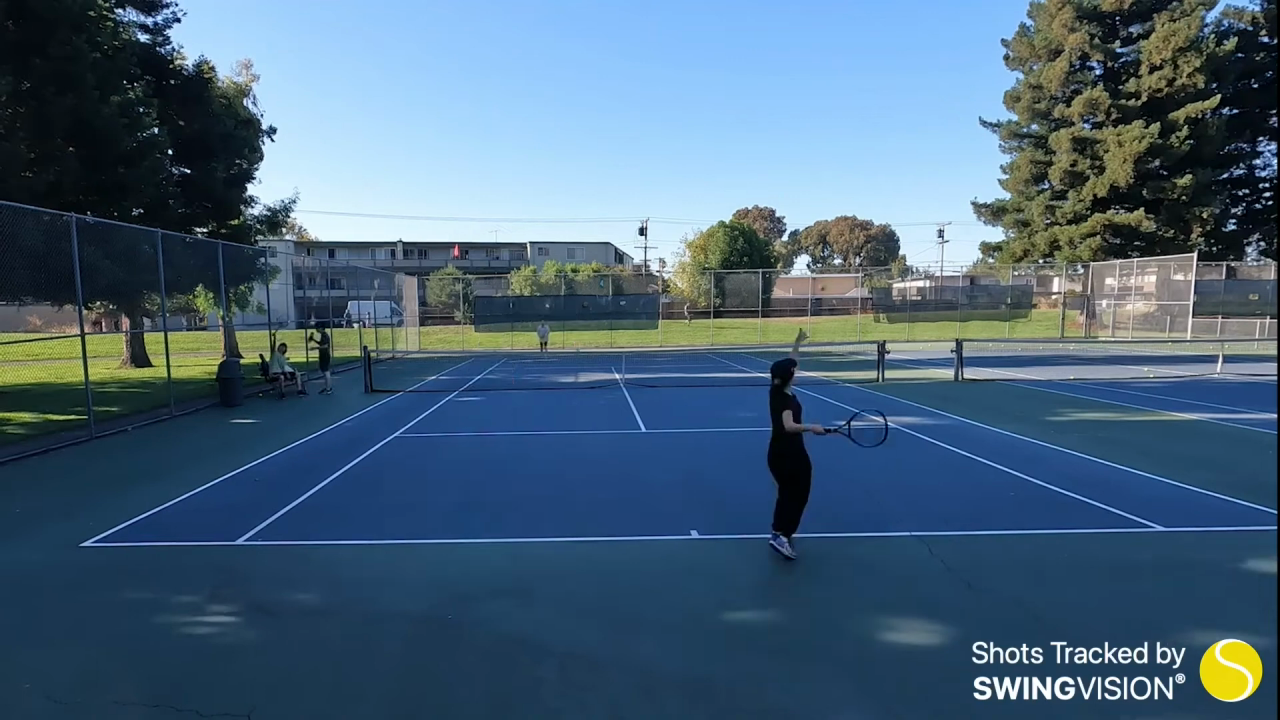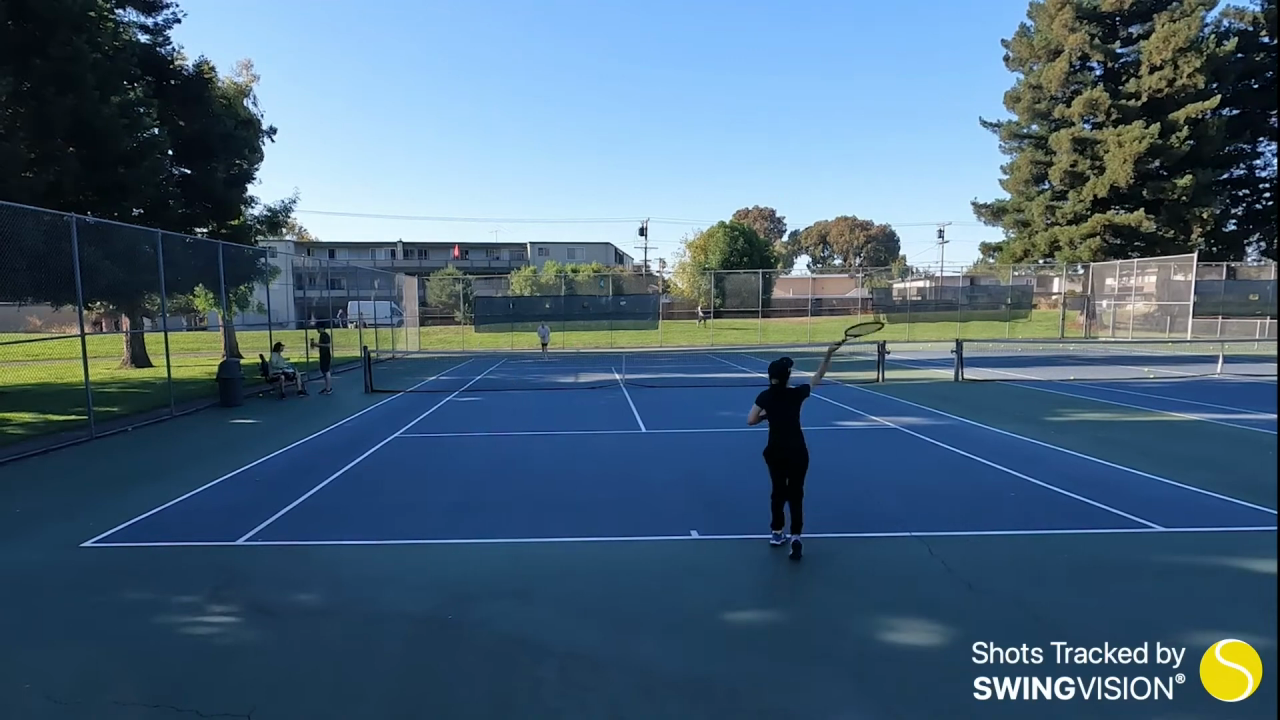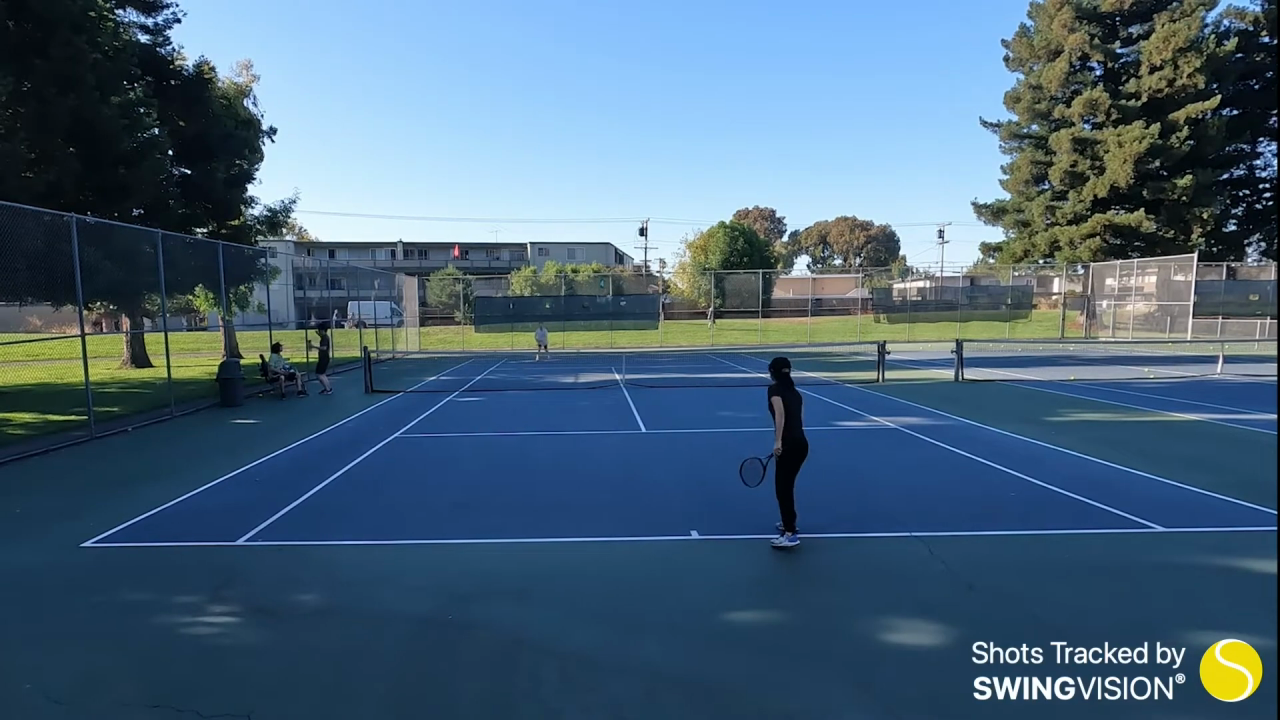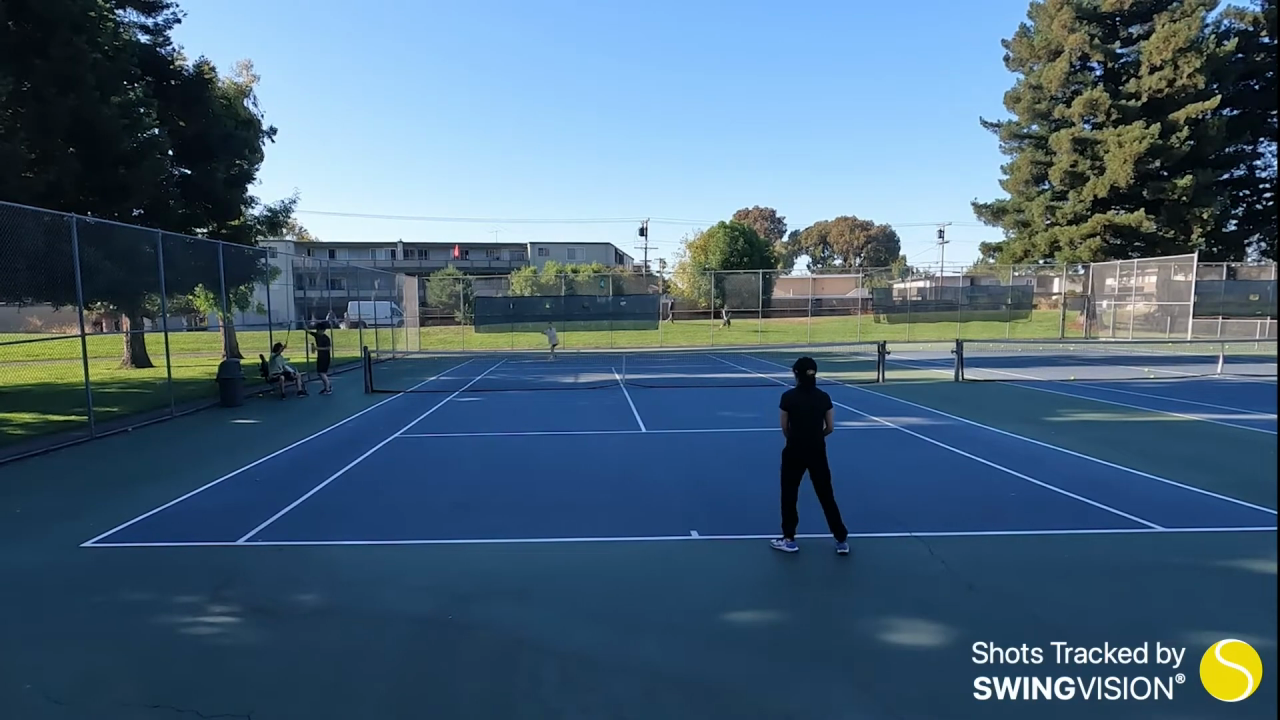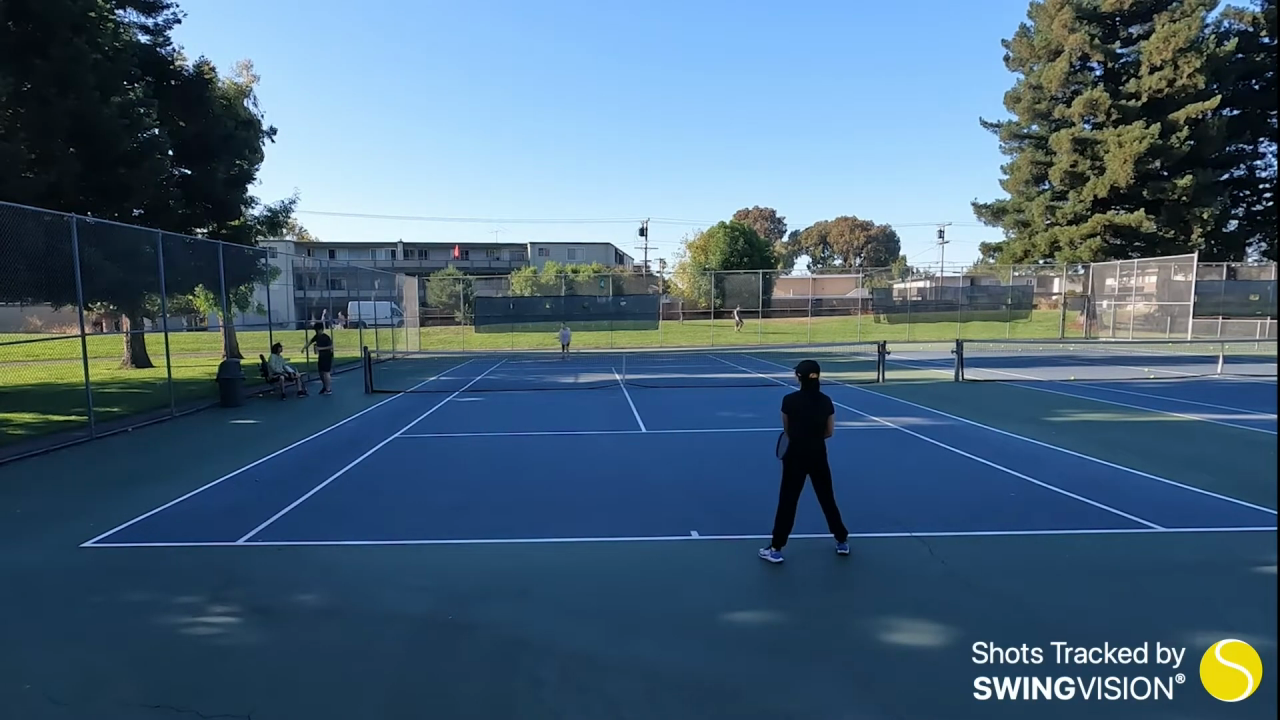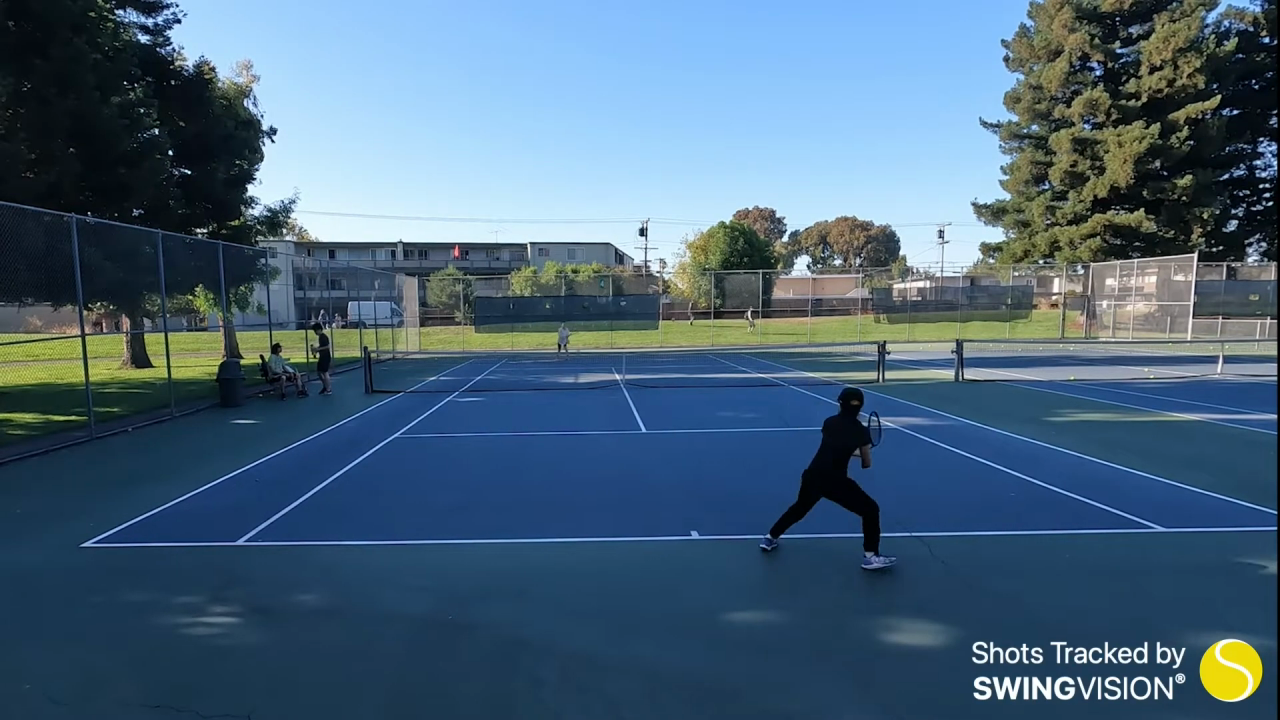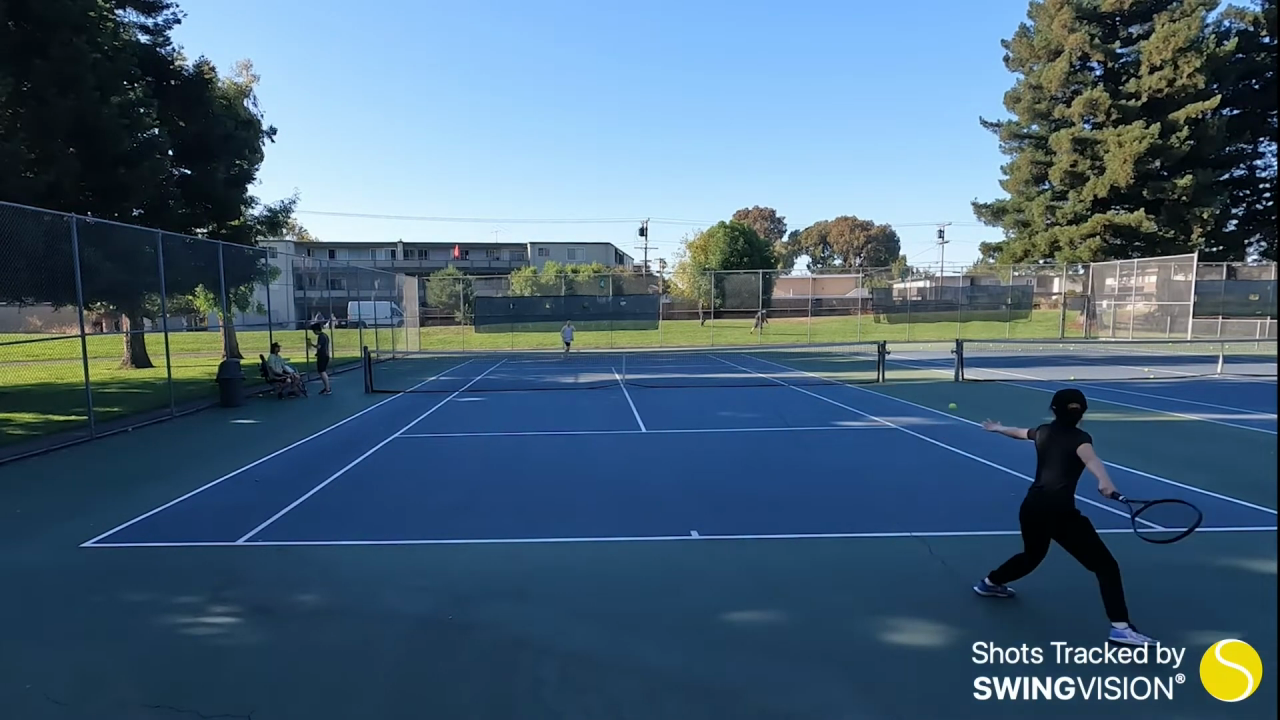
dt=0.7s
person 1, frame 1
left shoulder: (777, 392)
right shoulder: (786, 400)
left elbow: (789, 363)
right elbow: (789, 426)
left wrist: (797, 344)
right wrist: (810, 428)
left hip: (776, 455)
right hip: (792, 456)
left knee: (785, 495)
right knee: (797, 498)
left ankle: (777, 533)
right ankle: (783, 537)
person 1, frame 2
left shoulder: (765, 396)
right shoulder: (796, 393)
left elbow: (751, 420)
right elbow: (818, 376)
right wrist: (828, 356)
left hip: (774, 452)
right hip: (797, 452)
left knee: (778, 491)
right knee: (795, 495)
left ankle: (777, 533)
right ankle: (795, 536)
person 1, frame 3
left shoulder: (775, 389)
right shoulder: (795, 392)
left elbow: (780, 416)
left wrist: (778, 441)
left hip: (788, 445)
right hip: (801, 444)
left knee: (783, 488)
right knee: (787, 484)
left ankle: (790, 535)
right ankle: (789, 523)
person 1, frame 4
left shoulder: (788, 397)
right shoulder: (824, 397)
left elbow: (784, 428)
right elbow: (830, 428)
left hip: (795, 450)
right hip: (818, 451)
left knee: (789, 494)
right knee: (826, 495)
left ankle: (788, 539)
right ankle: (841, 540)
person 1, frame 5
left shoulder: (789, 400)
right shoulder: (826, 401)
left elbow: (787, 431)
right elbow: (829, 432)
left hip: (796, 455)
right hip: (818, 455)
left knee: (787, 501)
right knee: (827, 499)
left ankle: (776, 549)
right ankle: (842, 541)
person 1, frame 6
left shoulder: (829, 423)
right shoulder: (861, 431)
right elbow: (866, 464)
right wrist: (857, 454)
left hip: (813, 476)
right hip: (836, 480)
left knee: (800, 507)
right knee: (870, 511)
left ankle: (770, 538)
right ankle: (871, 555)
person 1, frame 7
left shoulder: (1044, 431)
right shoulder: (1078, 437)
left elbow: (1018, 432)
right elbow: (1091, 458)
left wrist: (997, 428)
right wrist: (1104, 480)
left hip: (1032, 506)
right hip: (1058, 511)
left knee: (1033, 554)
right knee: (1106, 567)
left ankle: (990, 583)
